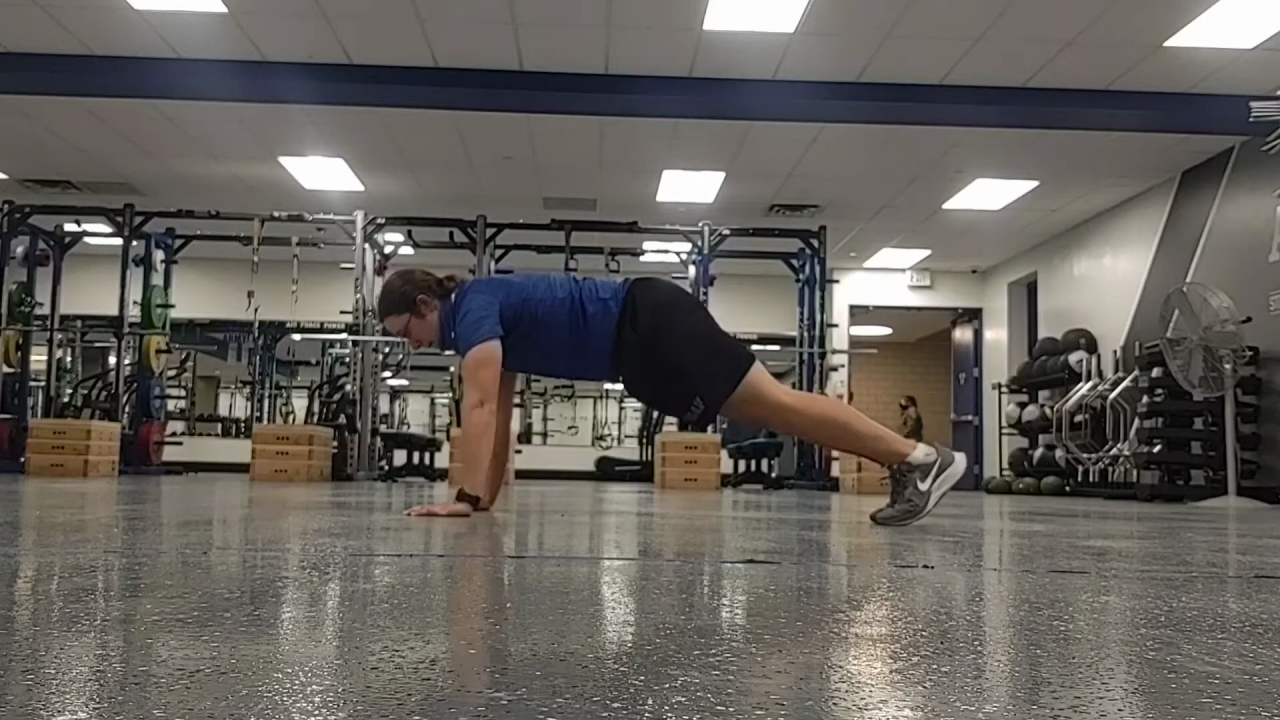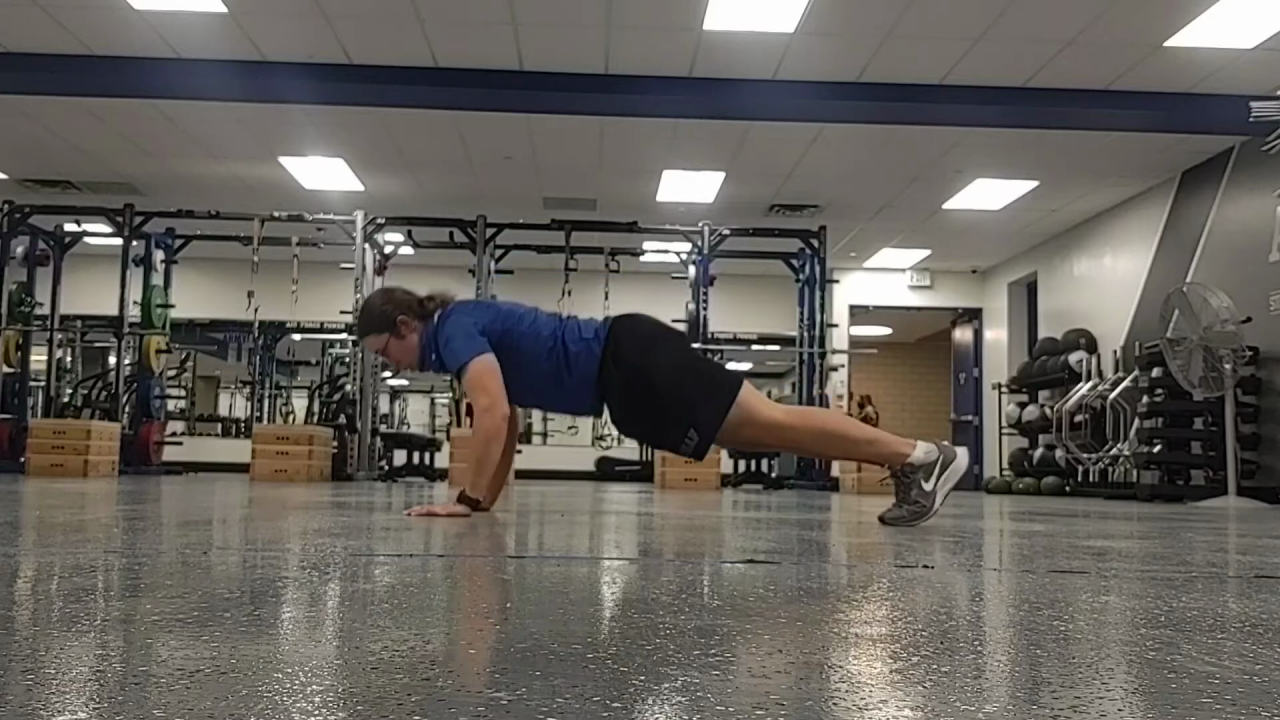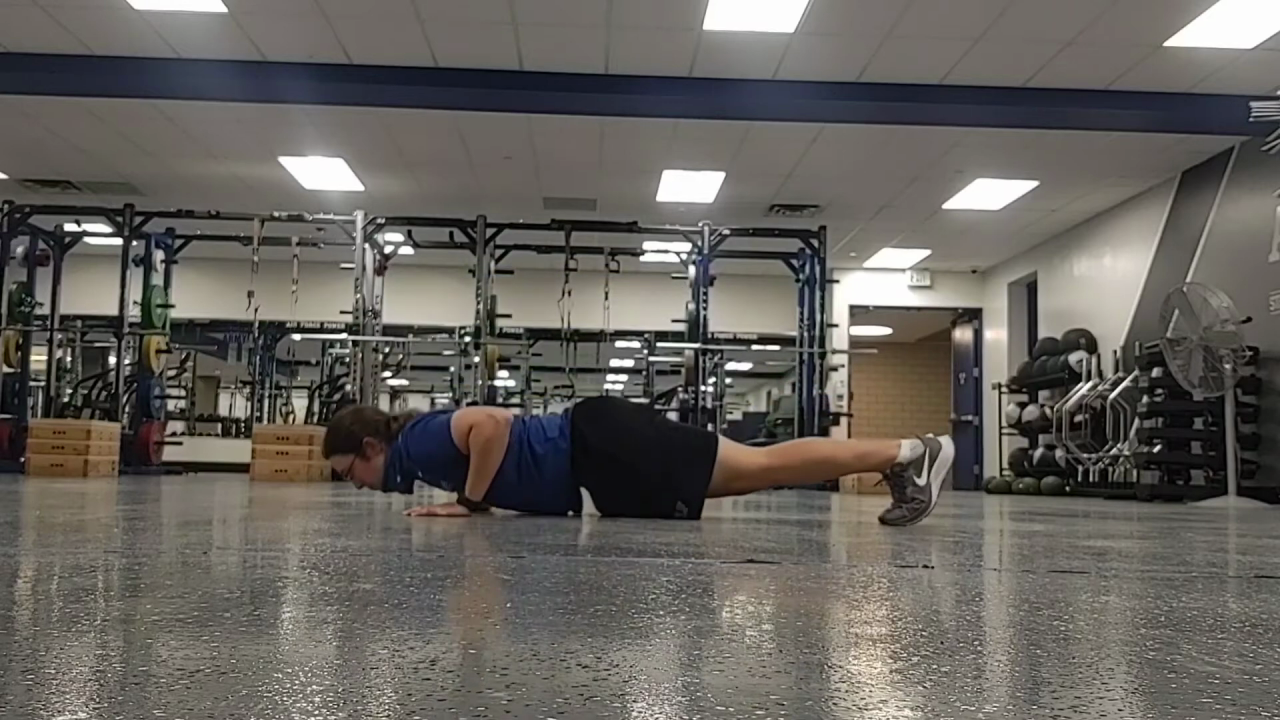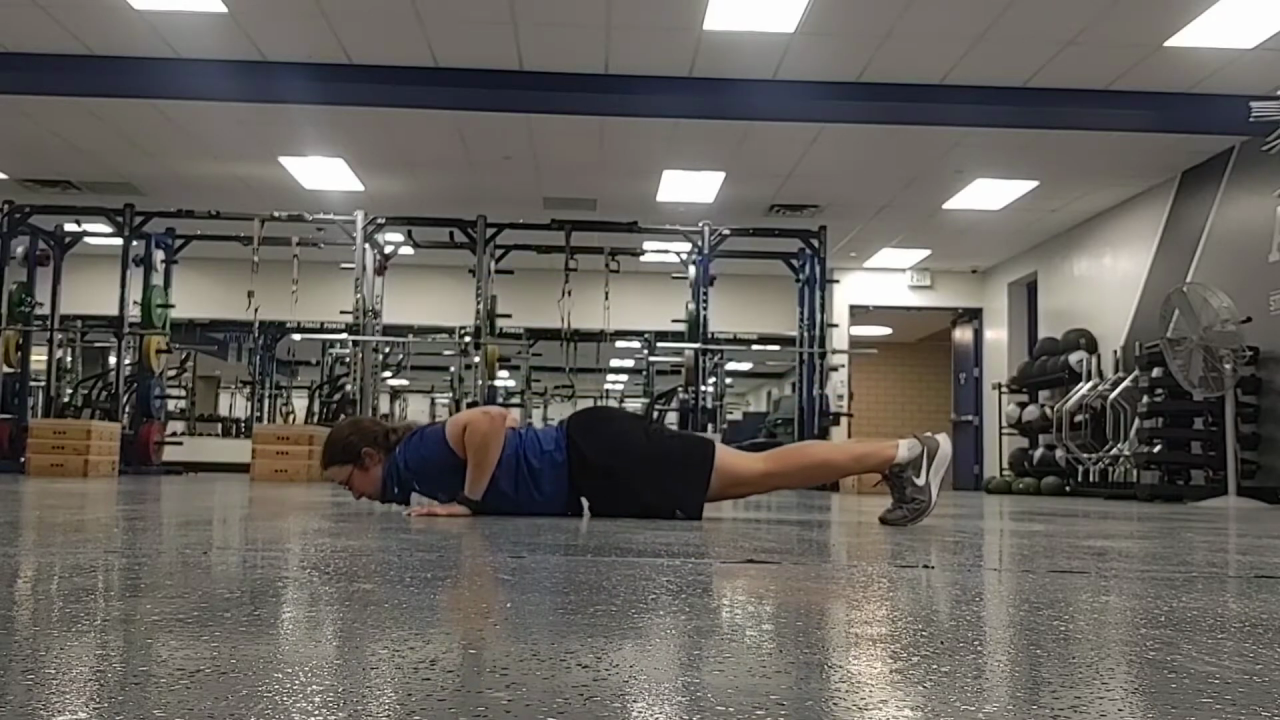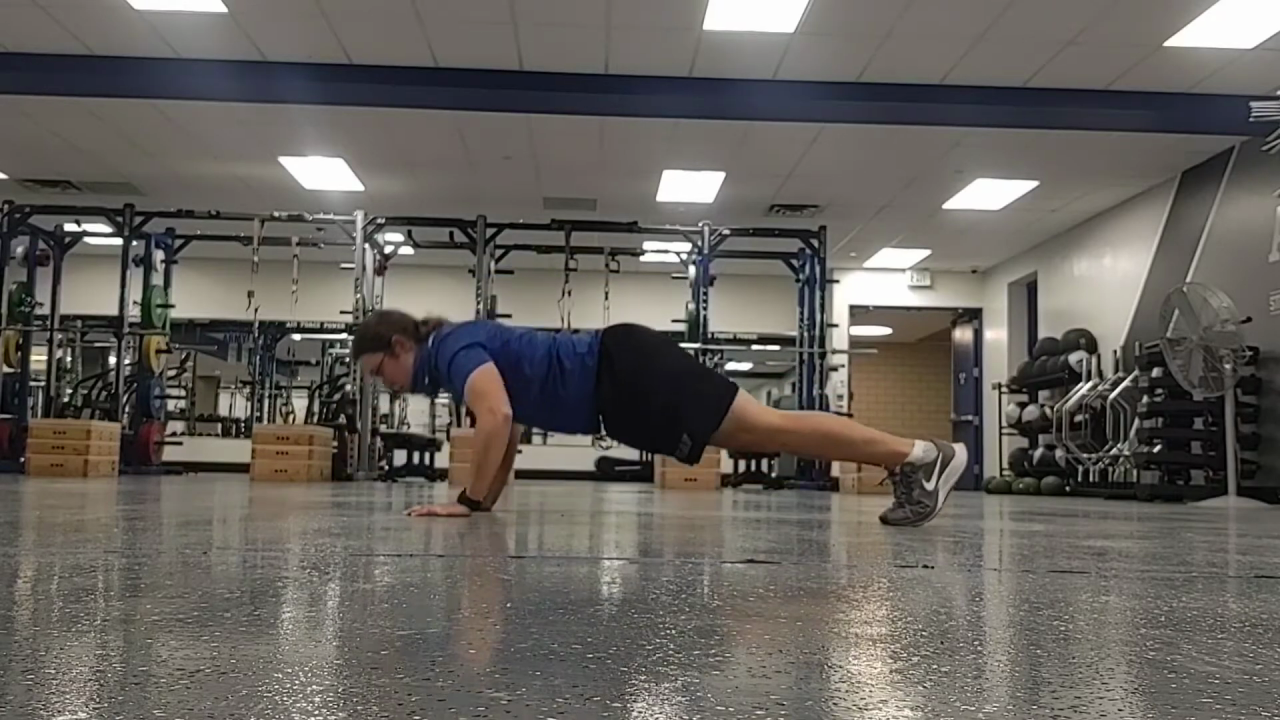
dt=0.5s
person 1, frame 1
left shoulder: (473, 307)
right shoulder: (486, 315)
left elbow: (477, 405)
right elbow: (499, 412)
left wrist: (465, 497)
right wrist: (487, 497)
left hip: (649, 323)
right hip: (641, 339)
left knee: (775, 404)
right knee: (768, 412)
left ankle: (921, 458)
right ankle: (913, 460)
person 1, frame 2
left shoulder: (454, 329)
right shoulder: (464, 326)
left elbow: (495, 413)
right elbow: (507, 417)
left wrist: (468, 498)
right wrist: (487, 496)
left hip: (630, 360)
right hip: (623, 369)
left knee: (770, 421)
right knee: (762, 432)
left ankle: (921, 455)
right ankle: (915, 463)
person 1, frame 3
left shoulder: (418, 443)
right shoulder: (426, 440)
left elbow: (493, 422)
left wrist: (468, 501)
right wrist: (472, 498)
left hip: (599, 445)
right hip: (594, 447)
left knee: (756, 466)
right knee: (751, 469)
left ankle: (910, 453)
right ankle: (904, 455)
person 1, frame 4
left shoulder: (416, 455)
right shoulder: (420, 457)
left elbow: (489, 419)
left wrist: (466, 501)
right wrist: (474, 500)
left hip: (597, 455)
right hip: (588, 459)
left knee: (754, 472)
right knee: (751, 470)
left ankle: (909, 452)
right ankle: (903, 455)
person 1, frame 5
left shoulder: (451, 349)
right shoulder: (458, 353)
left elbow: (497, 417)
right elbow: (508, 430)
left wrist: (469, 500)
right wrist: (488, 498)
left hip: (626, 369)
right hip: (618, 391)
left knee: (766, 427)
right knee: (760, 438)
left ankle: (920, 455)
right ankle: (908, 460)
